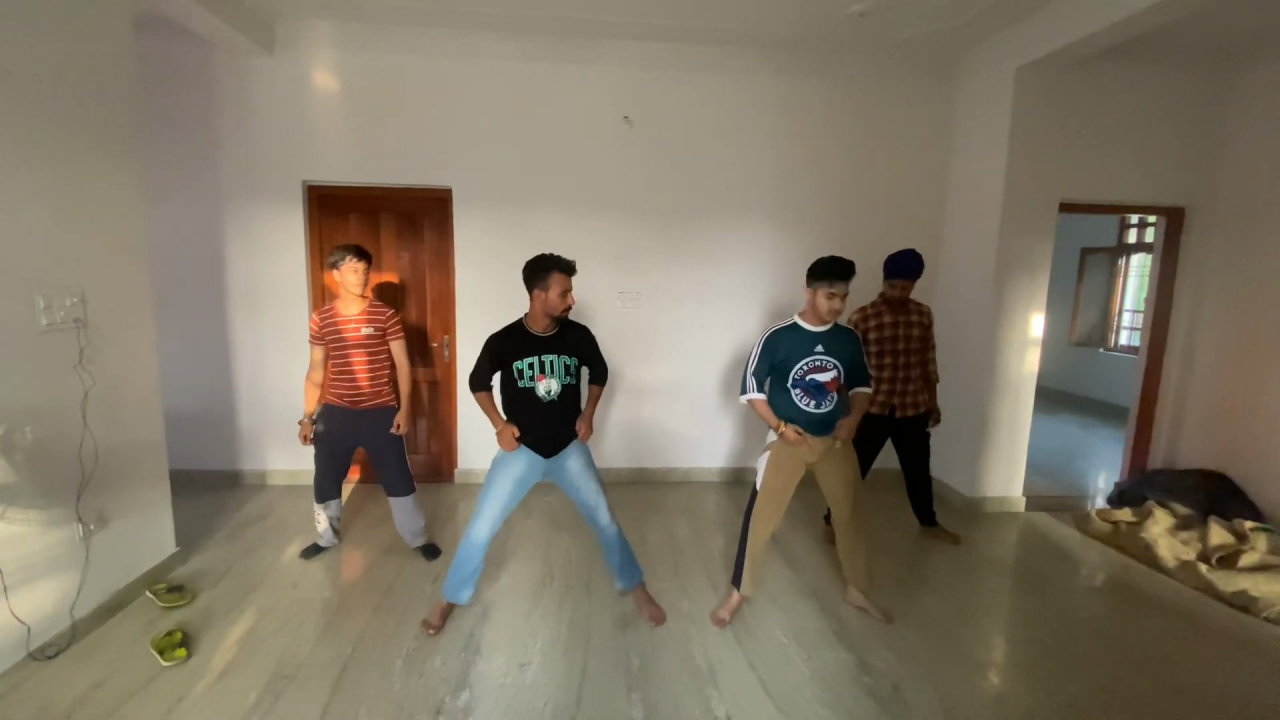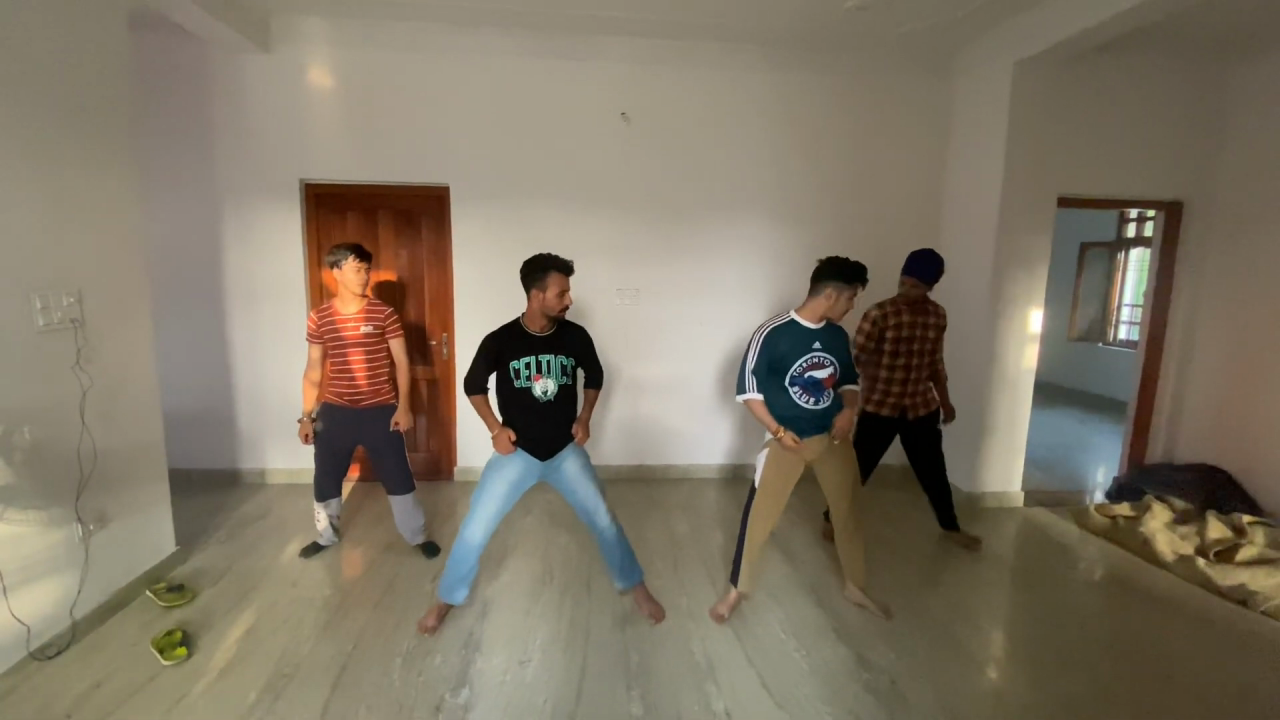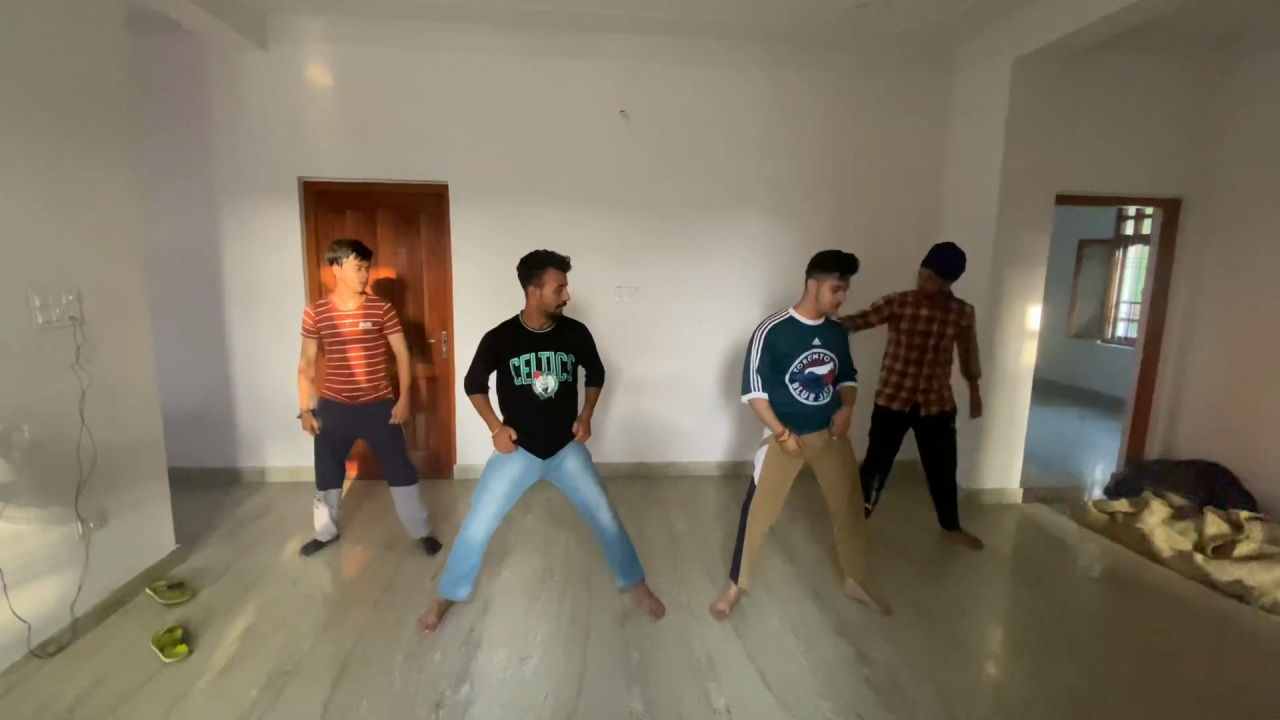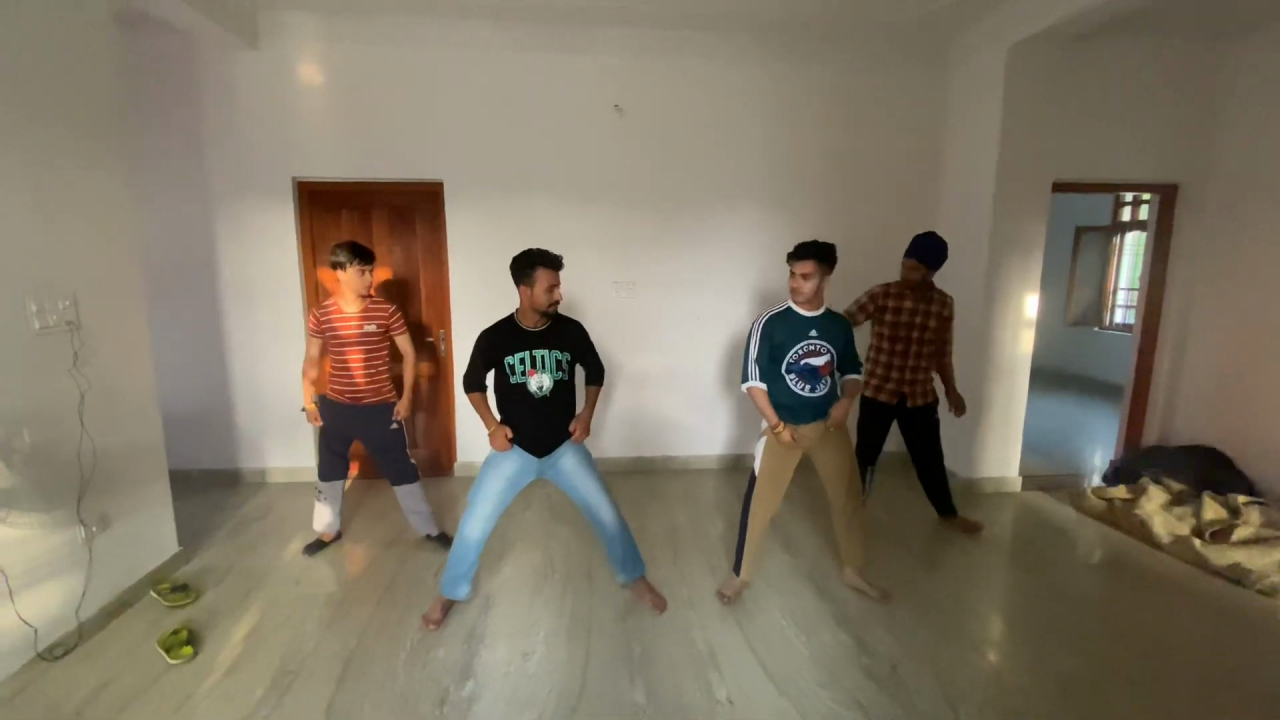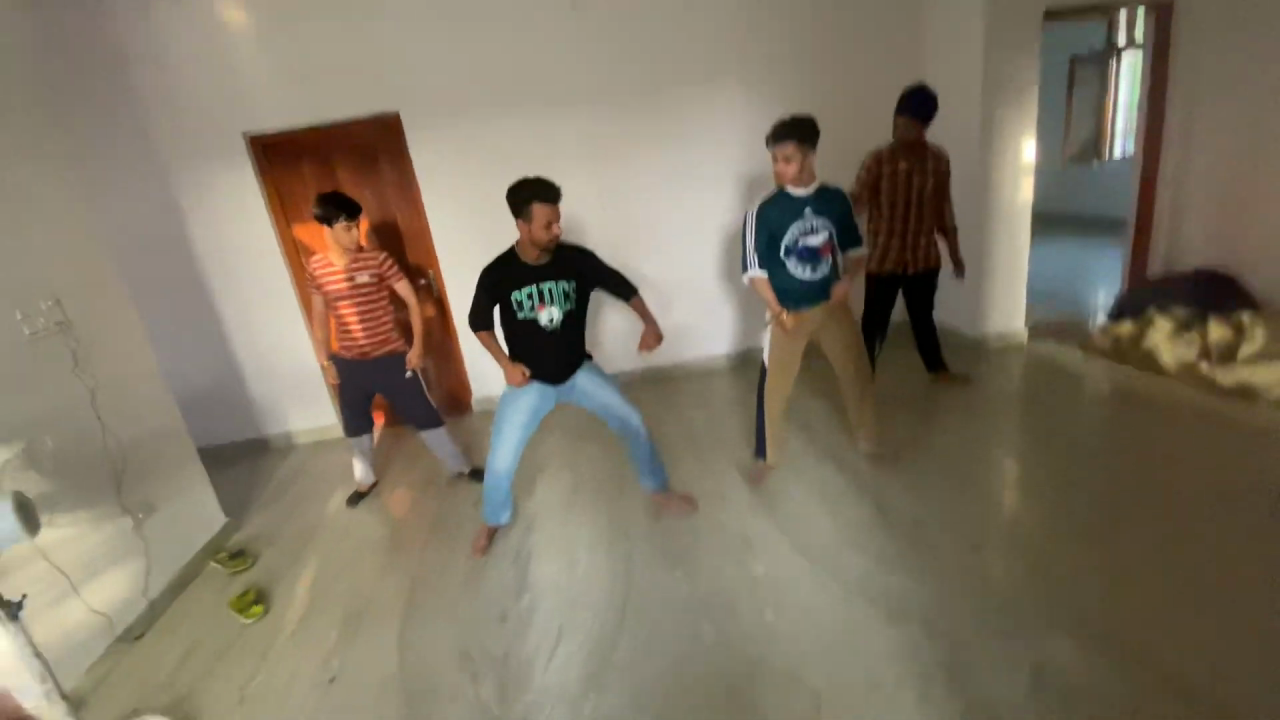
dt=0.3s
person 1, frame 1
left shoulder: (579, 336)
right shoulder: (503, 341)
left elbow: (599, 372)
right elbow: (478, 382)
left wrist: (588, 414)
right wrist: (499, 424)
left hip: (569, 448)
right hip: (521, 449)
left knee: (603, 520)
right knee: (482, 527)
left ankle: (635, 588)
right ankle: (449, 600)
person 1, frame 2
left shoulder: (576, 337)
right shoulder: (500, 341)
left elbow: (594, 376)
right elbow: (473, 385)
left wrist: (585, 418)
right wrist: (495, 428)
left hip: (566, 450)
right hip: (517, 451)
left knee: (603, 522)
right knee: (475, 531)
left ankle: (634, 586)
right ankle: (446, 600)
person 1, frame 3
left shoulder: (576, 333)
right shoulder: (499, 339)
left elbow: (596, 374)
right elbow: (474, 384)
left wrist: (586, 415)
right wrist: (496, 427)
left hip: (567, 448)
right hip: (518, 449)
left knee: (605, 519)
right knee: (477, 529)
left ankle: (635, 584)
right ankle: (447, 597)
person 1, frame 4
left shoulder: (570, 331)
right shoulder: (494, 338)
left elbow: (595, 373)
right elbow: (473, 383)
left wrist: (585, 415)
right wrist: (492, 425)
left hip: (563, 446)
right hip: (514, 448)
left knee: (605, 514)
right knee: (473, 528)
left ankle: (635, 579)
right ankle: (448, 595)
person 1, frame 5
left shoulder: (576, 259)
right shoulder: (497, 273)
left elbow: (621, 285)
right elbow: (479, 320)
left wrist: (649, 323)
right wrist: (505, 363)
left hip: (578, 370)
right hip: (530, 380)
left knee: (633, 424)
right knee: (501, 461)
left ankle: (659, 490)
right ankle: (493, 521)
person 2, frame 1
left shoulder: (848, 339)
right shoulder: (776, 337)
left elbow: (862, 384)
right elbow: (750, 387)
left wrist: (853, 418)
right wrist: (780, 426)
left hip: (835, 441)
right hip: (788, 441)
left knee: (849, 515)
right knee: (760, 516)
left ankle: (856, 590)
right ankle: (737, 593)
person 2, frame 2
left shoulder: (838, 336)
right shoulder: (772, 334)
left elbow: (849, 380)
right elbow: (748, 388)
left wrist: (848, 411)
right wrist: (778, 432)
left hip: (832, 438)
right hip: (786, 439)
left knee: (848, 511)
right knee: (759, 514)
left ankle: (854, 586)
right ankle: (736, 589)
person 2, frame 3
left shoulder: (838, 333)
right shoulder: (772, 331)
right elbow: (753, 389)
left wrist: (846, 408)
right wrist: (781, 434)
left hip: (831, 434)
right hip: (785, 436)
left knee: (849, 507)
right knee: (758, 511)
left ankle: (854, 582)
right ankle: (736, 586)
person 2, frame 4
left shoulder: (839, 325)
right shoulder: (770, 323)
left elbow: (852, 372)
right elbow: (753, 380)
left wrist: (846, 401)
right wrist: (775, 425)
left hip: (829, 426)
right hip: (783, 427)
left knee: (848, 497)
right knee: (760, 501)
left ankle: (852, 571)
right ankle: (740, 574)
person 2, frame 5
left shoulder: (836, 200)
right shoulder: (765, 210)
left elbow: (854, 247)
right elbow: (754, 268)
left wrist: (847, 279)
right wrist: (779, 313)
left hip: (831, 307)
right hip: (788, 313)
left knee: (856, 373)
right knee: (773, 387)
left ankle: (865, 439)
right ankle: (765, 457)
person 3, frame 1
left shoulder: (385, 315)
right shoulder: (321, 319)
left elbow: (402, 364)
right elbow: (316, 371)
left wrist: (404, 408)
right wrist: (307, 417)
left hip: (380, 413)
right hip: (336, 413)
left knee: (398, 480)
right knee: (325, 480)
left ankle: (418, 538)
right ankle: (327, 537)
person 3, frame 2
left shoulder: (384, 313)
right shoulder: (319, 318)
left elbow: (401, 361)
right elbow: (313, 370)
left wrist: (404, 406)
right wrist: (307, 415)
left hip: (381, 411)
right hip: (336, 412)
left knee: (398, 479)
right knee: (326, 479)
left ankle: (418, 536)
right ankle: (327, 536)
person 3, frame 3
left shoulder: (382, 309)
right shoulder: (316, 313)
left elbow: (402, 354)
right elbow: (307, 363)
left wrist: (404, 398)
right wrist: (305, 408)
left hip: (379, 406)
right hip: (334, 407)
left knee: (401, 471)
right knee: (326, 475)
left ankle: (421, 531)
right ankle: (326, 533)
person 3, frame 4
left shoulder: (386, 311)
right shoulder: (321, 314)
left elbow: (409, 354)
right elbow: (312, 360)
left wrist: (406, 397)
right wrist: (309, 402)
left hip: (380, 408)
right hip: (335, 407)
left knee: (402, 471)
right knee: (329, 473)
left ankle: (428, 528)
right ankle: (328, 530)
person 3, frame 5
left shoulder: (377, 260)
right shoulder: (315, 268)
left elbow: (412, 300)
right elbow: (319, 316)
left wrist: (417, 345)
right wrist: (325, 360)
left hip: (391, 358)
right hip: (349, 363)
left knee: (424, 416)
right knee: (356, 427)
left ankle: (460, 466)
right ankle: (365, 480)
person 4, frame 1
left shoulder: (923, 314)
right shoulder: (862, 317)
left elbow: (928, 361)
left wrist: (933, 401)
left hip: (913, 407)
right hip: (872, 407)
left knee: (918, 467)
right knee: (854, 467)
left ankle: (929, 522)
right ankle: (835, 521)
person 4, frame 2
left shoulder: (938, 315)
right shoulder: (880, 313)
left elbow: (936, 361)
right elbow: (859, 357)
left wrist: (945, 400)
left hip: (921, 407)
right hip: (879, 405)
left knee: (934, 470)
right knee: (859, 466)
left ankle: (951, 527)
right ankle: (835, 520)
person 4, frame 3
left shoulder: (963, 313)
right shoulder: (897, 303)
left elbow: (968, 354)
right elbow: (859, 320)
left wrist: (974, 393)
left hip: (937, 403)
right hip: (893, 400)
left knee: (943, 469)
right knee: (876, 465)
left ankle: (951, 526)
person 4, frame 4
left shoulder: (944, 304)
right shoulder: (881, 295)
left elbow: (942, 352)
right elbow: (848, 318)
left wrist: (951, 390)
left hip: (920, 394)
right hip: (878, 391)
left knee: (930, 457)
right knee: (866, 454)
left ankle: (948, 513)
person 4, frame 5
left shoulder: (939, 161)
right shoulder: (877, 161)
left elbow: (943, 209)
right elbow: (857, 203)
left wrist: (954, 250)
left hip: (924, 258)
right hip: (883, 260)
left knee: (923, 318)
right knee: (874, 325)
left ankle: (937, 368)
